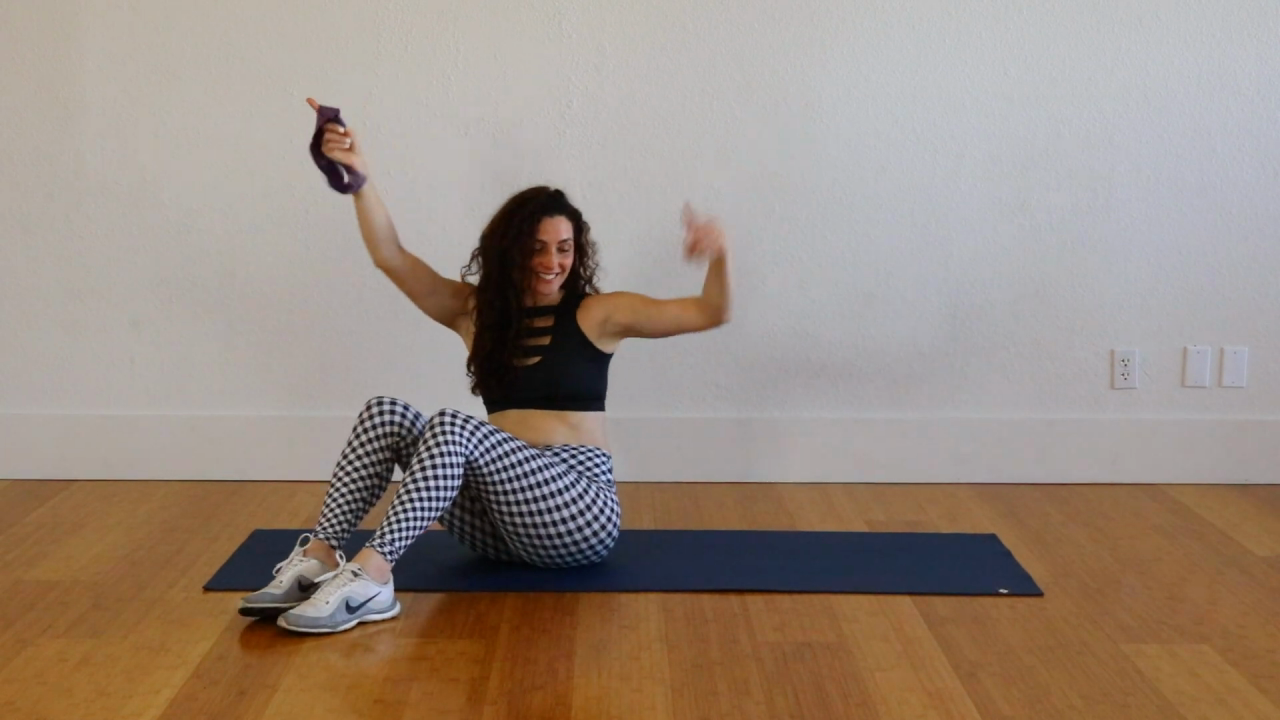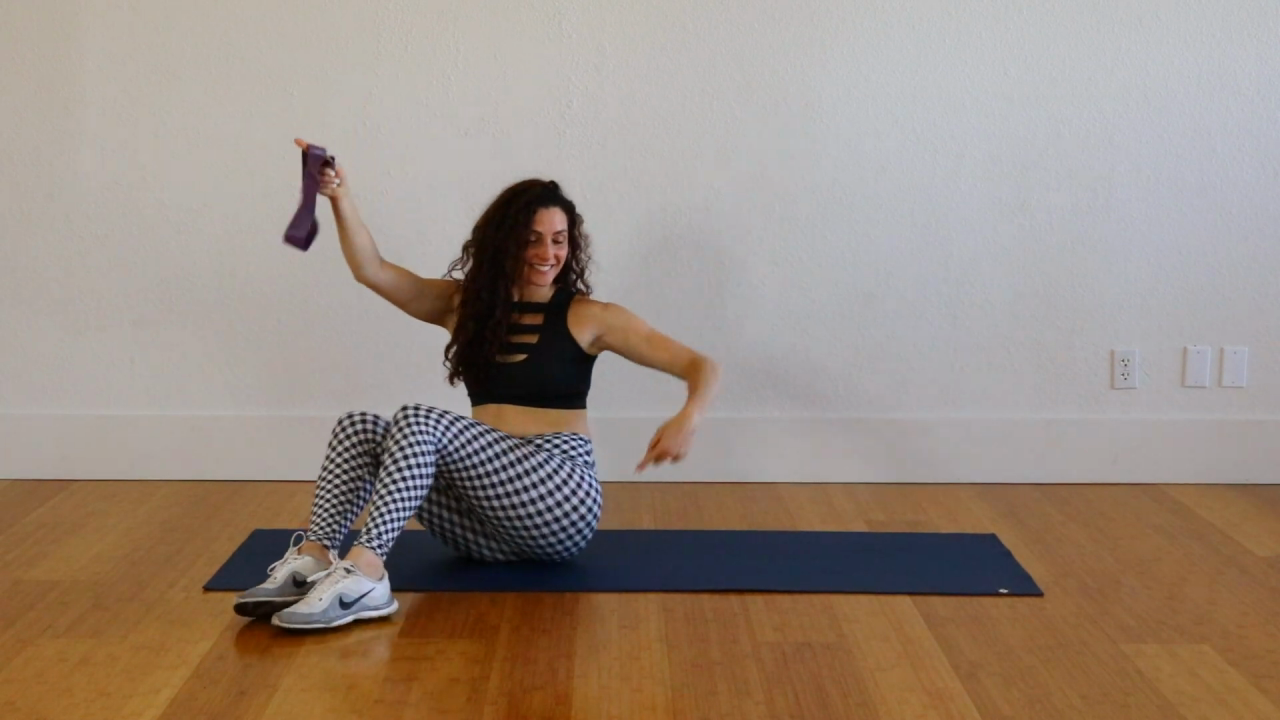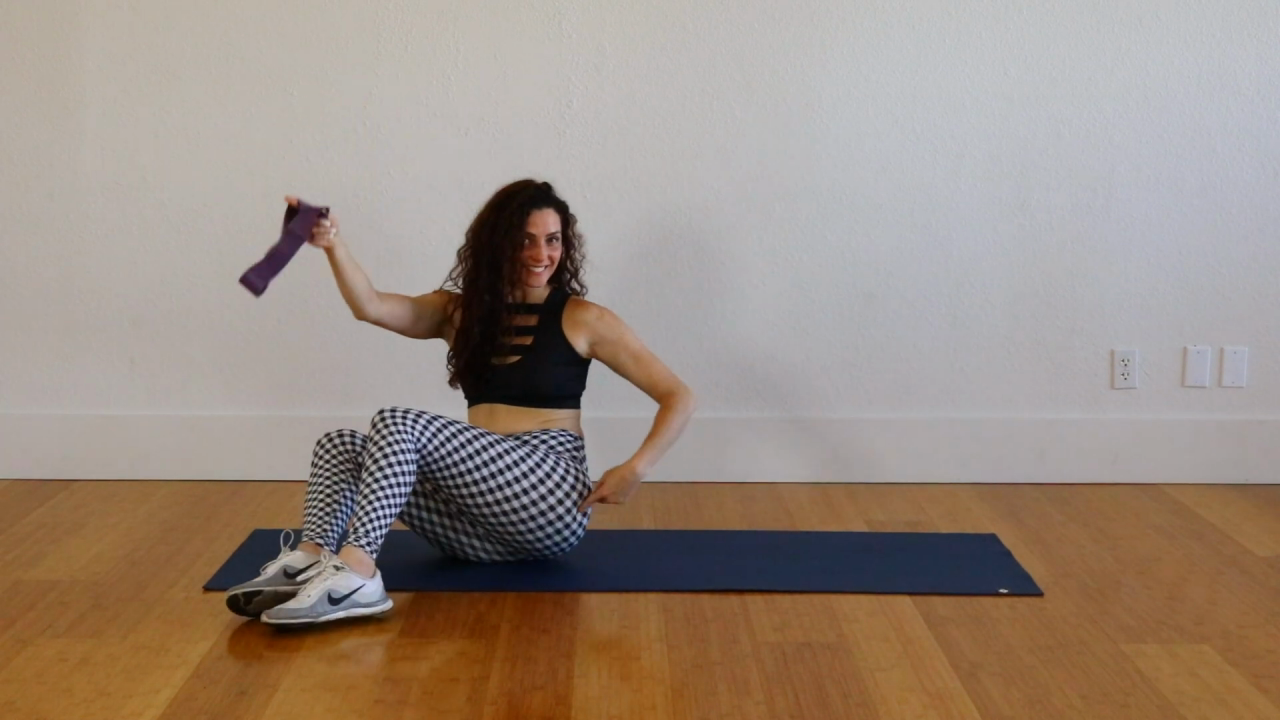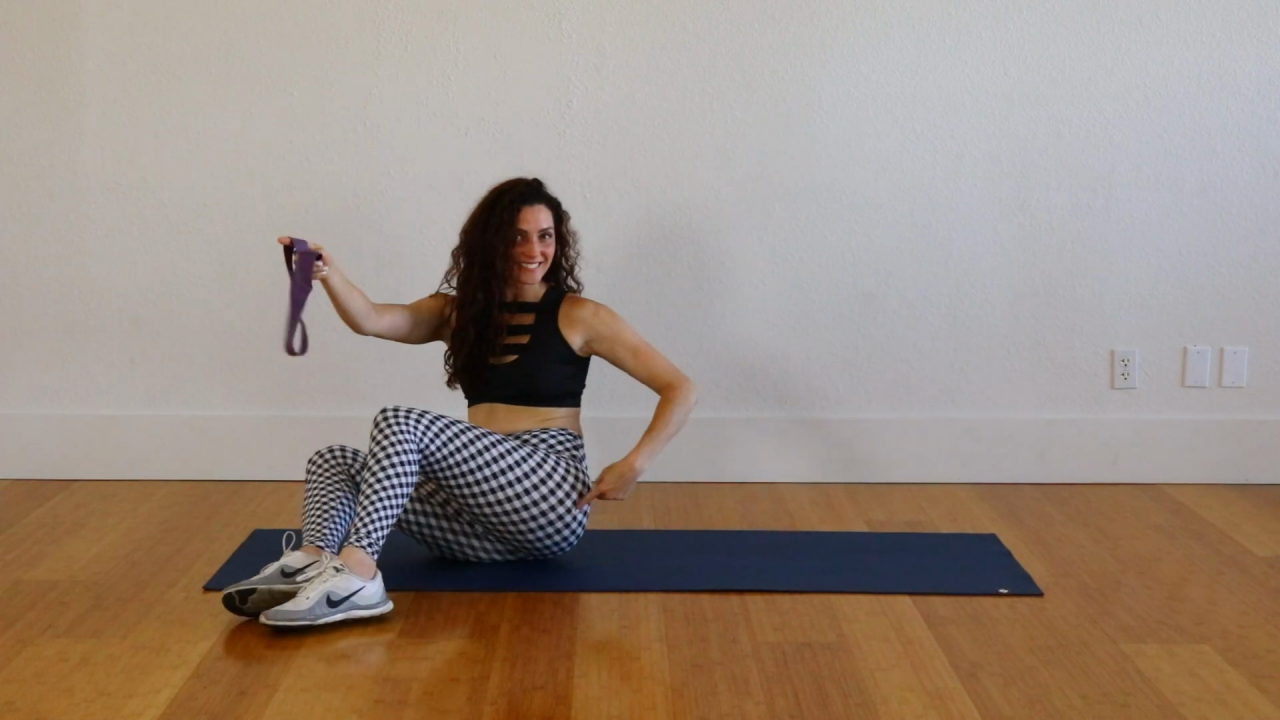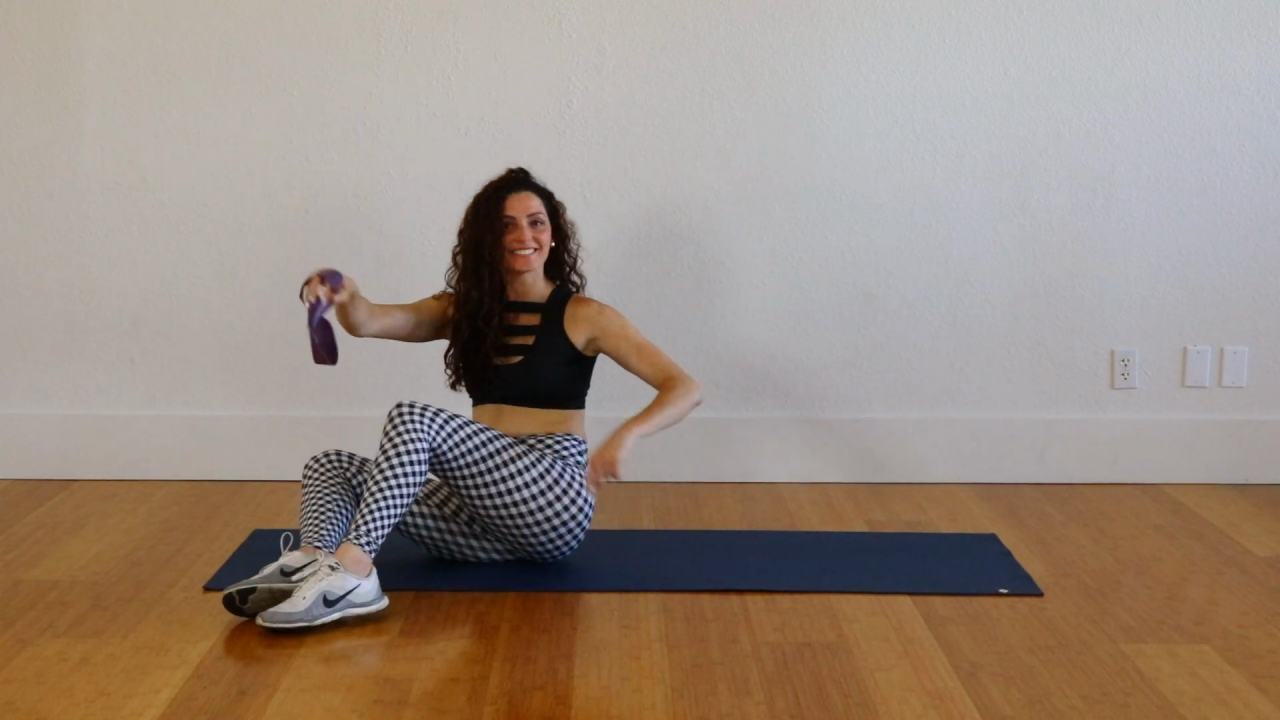
dt=0.2s
person 1, frame 1
left shoulder: (598, 314)
right shoulder: (474, 310)
left elbow: (710, 313)
right elbow: (389, 257)
left wrist: (718, 256)
right wrist: (359, 170)
left hip: (579, 515)
right hip: (497, 514)
left knee: (453, 429)
right knee: (385, 414)
left ankle: (371, 576)
right ankle: (316, 558)
person 1, frame 2
left shoulder: (588, 317)
right shoulder: (463, 304)
left elbow: (702, 367)
right elbow: (372, 272)
left wrist: (687, 418)
right wrist: (340, 199)
left hip: (561, 504)
right hip: (491, 521)
left knee: (418, 421)
right knee: (357, 428)
left ankle: (364, 572)
right ankle: (313, 559)
person 1, frame 3
left shoulder: (584, 320)
right shoulder: (459, 311)
left elbow: (677, 396)
right elbow: (369, 306)
left wrist: (636, 466)
right wrist: (333, 245)
left hip: (549, 504)
right hip: (483, 517)
left knee: (397, 425)
right knee: (338, 446)
left ankle: (354, 569)
right ankle: (309, 560)
person 1, frame 4
left shoulder: (581, 316)
right shoulder: (456, 311)
left elbow: (680, 389)
right elbow: (367, 319)
left wrist: (634, 464)
right wrist: (328, 273)
left hip: (550, 500)
right hip: (485, 516)
left knee: (398, 424)
right knee: (333, 461)
left ankle: (356, 571)
right ankle: (312, 562)
person 1, frame 5
left shoulder: (585, 316)
right shoulder: (461, 309)
left elbow: (685, 389)
right elbow: (366, 323)
left wrist: (628, 435)
right wrist: (342, 295)
left hip: (554, 505)
right hip: (488, 512)
left knee: (414, 419)
right knee: (329, 465)
left ankle: (353, 569)
right ankle: (312, 562)
